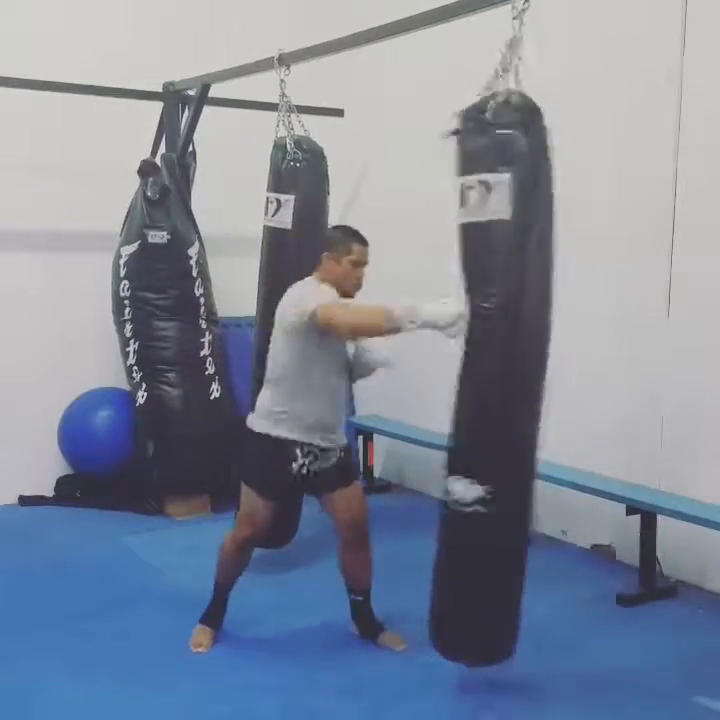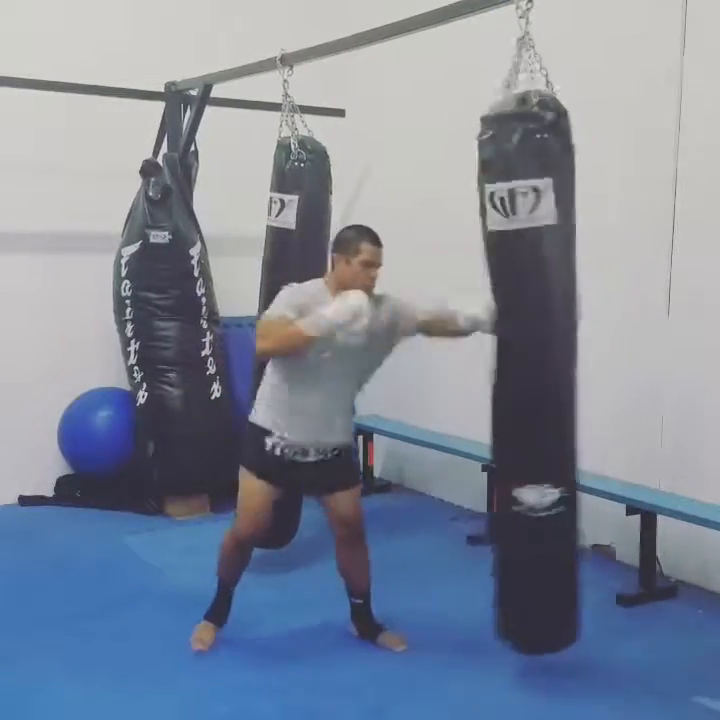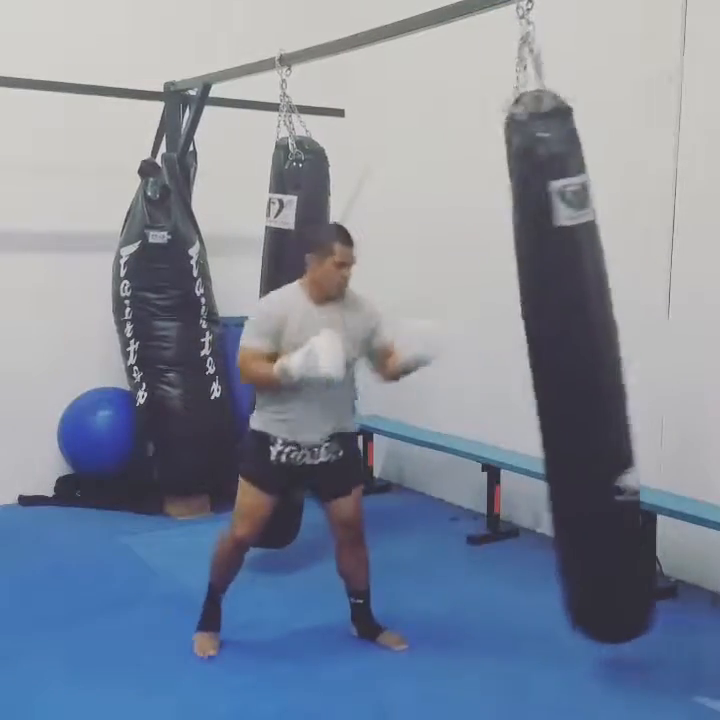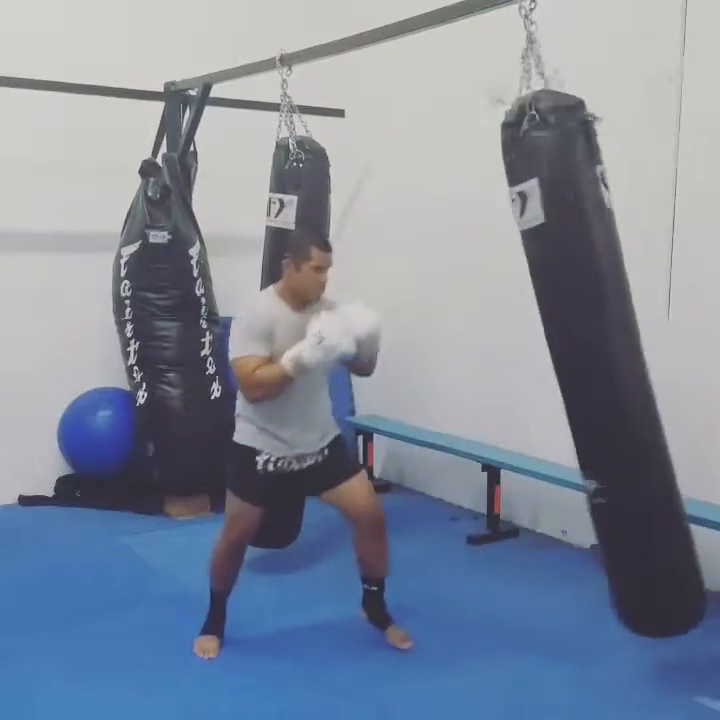
dt=0.2s
person 1, frame 1
left shoulder: (345, 306)
right shoulder: (306, 295)
right elbow: (348, 322)
left wrist: (363, 361)
right wrist: (421, 314)
left hip: (327, 441)
right hip: (278, 439)
left knee: (355, 527)
right knee: (249, 534)
left ankle: (365, 618)
right ankle: (214, 614)
person 1, frame 2
left shoulder: (384, 310)
right shoulder: (297, 297)
left elbow: (438, 323)
right elbow: (265, 345)
left wrist: (476, 320)
right wrist: (321, 324)
left hip: (333, 442)
right hip: (275, 433)
left knee: (351, 530)
right knee: (246, 530)
left ankle: (364, 619)
right ankle: (218, 612)
person 1, frame 3
left shoulder: (359, 310)
right shoulder: (273, 307)
left elbow: (386, 366)
right elbow: (248, 373)
left wrist: (409, 360)
right wrist: (296, 366)
left hip: (334, 441)
right hip: (273, 439)
left knee: (351, 530)
right knee: (241, 535)
left ankle: (364, 620)
right ankle: (210, 618)
person 1, frame 4
left shoulder: (330, 311)
right shoulder: (255, 316)
left elbow: (362, 367)
right elbow: (252, 384)
left wrist: (366, 344)
right wrist: (305, 354)
left hip: (321, 443)
right hip: (260, 448)
left knee: (371, 517)
right knee: (235, 539)
left ankle: (376, 609)
right ankle: (214, 622)
